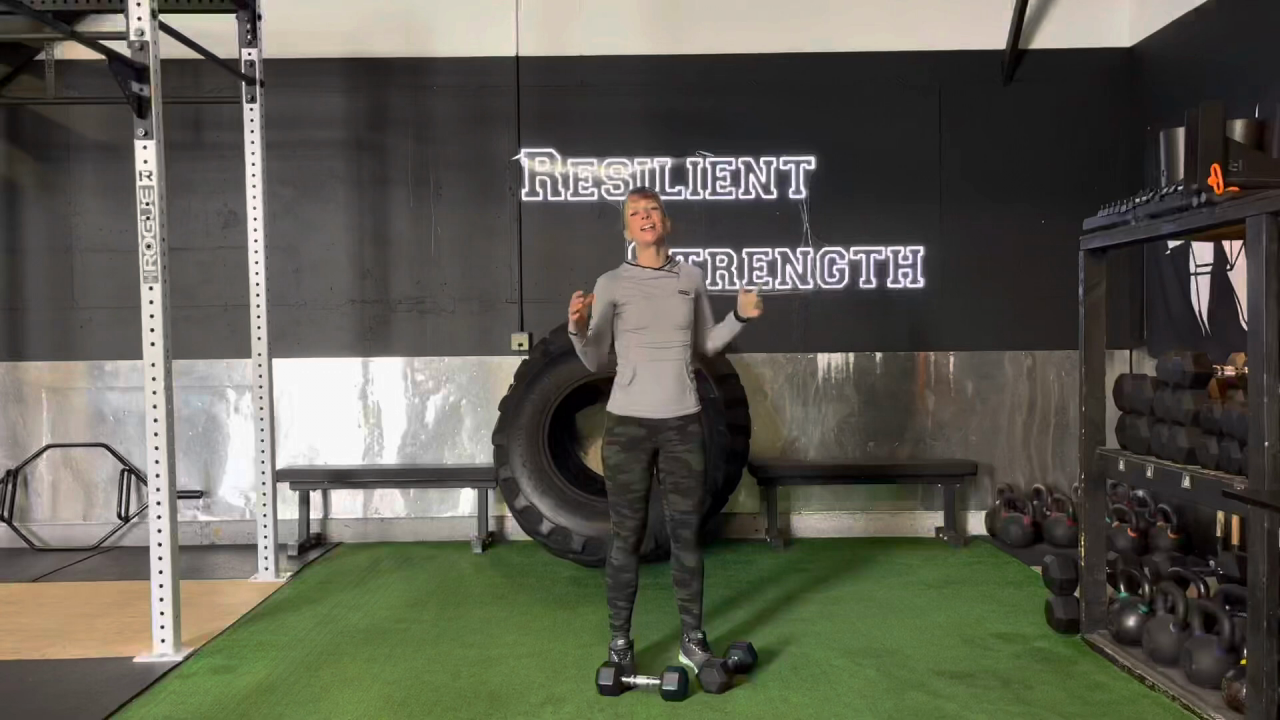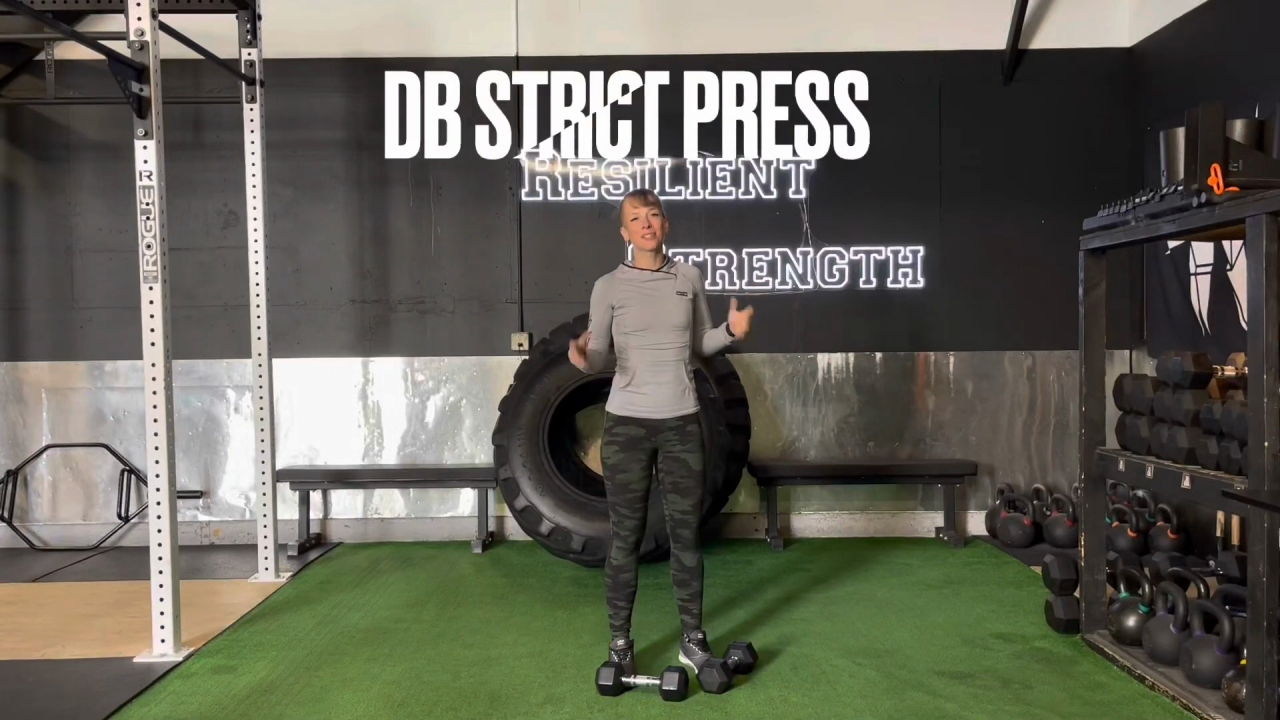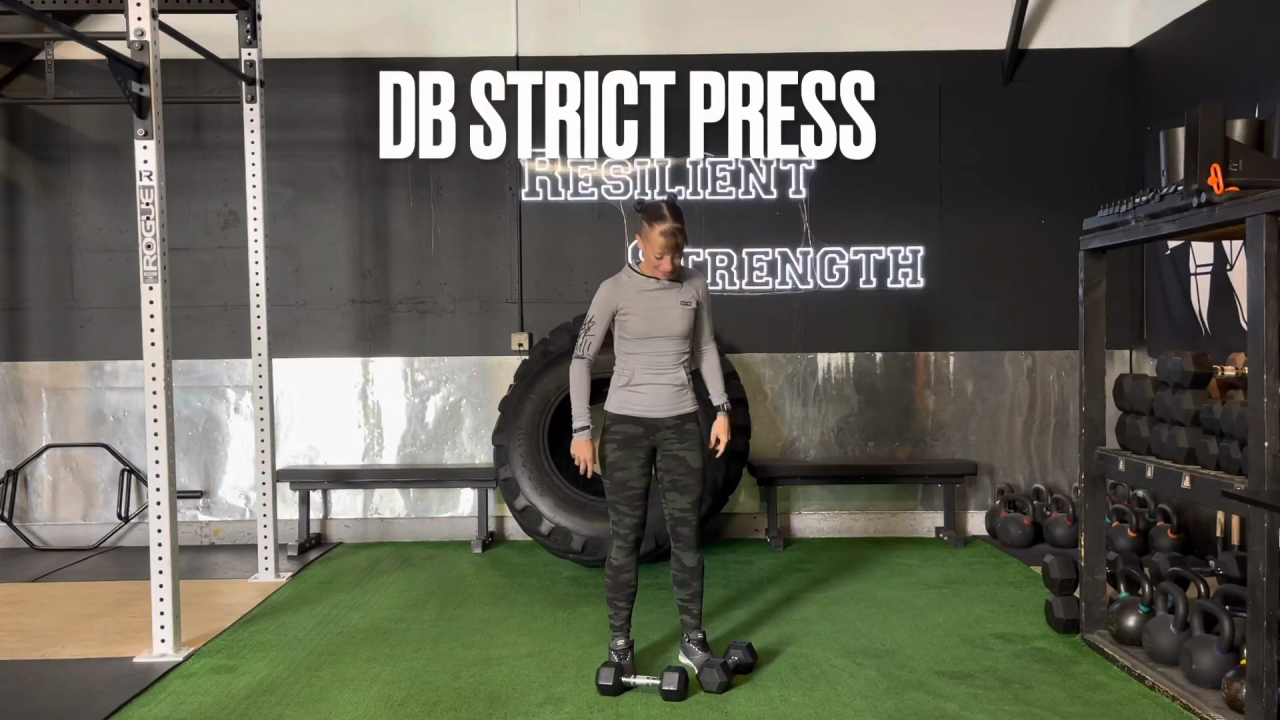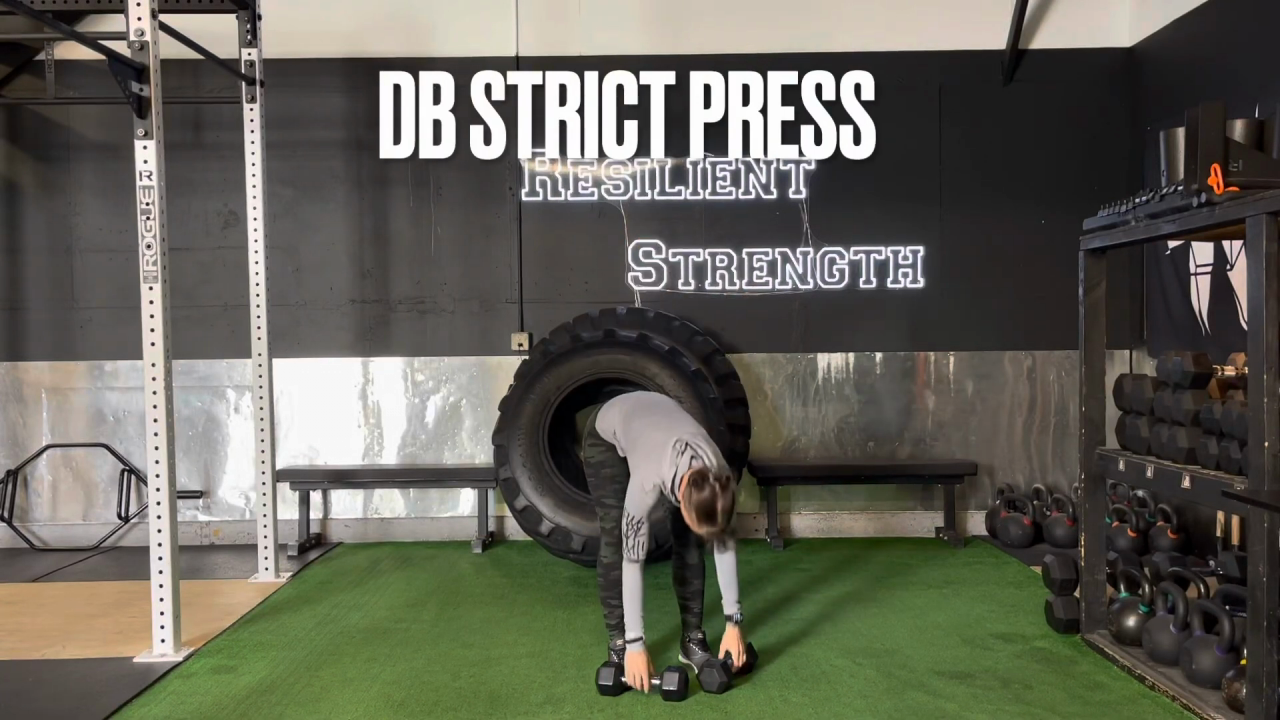
dt=0.7s
person 1, frame 1
left shoulder: (691, 277)
right shoulder: (610, 283)
left elbow: (706, 344)
right elbow: (595, 360)
left wrist: (740, 316)
right wrist: (578, 327)
left hip: (682, 422)
right hip: (628, 422)
left knee: (686, 533)
right knee: (626, 536)
left ankle: (692, 637)
right ankle: (619, 640)
person 1, frame 2
left shoulder: (689, 277)
right shoulder: (609, 286)
right elbow: (601, 358)
left wrist: (731, 331)
right wrist: (583, 354)
left hip: (681, 423)
right hip: (627, 423)
left knee: (686, 532)
right knee: (626, 536)
left ankle: (693, 636)
right ankle: (620, 640)
person 1, frame 3
left shoulder: (694, 285)
right shoulder: (615, 289)
left elbow: (705, 351)
right elbow: (582, 359)
left wrist: (722, 409)
right wrist: (581, 429)
left hip: (681, 424)
right hip: (625, 424)
left knee: (686, 532)
right knee: (626, 535)
left ankle: (693, 637)
right ankle: (620, 641)
person 1, frame 4
left shoulder: (718, 480)
right shoulder: (649, 480)
left elbow: (726, 548)
right elbow: (632, 560)
left wrist: (733, 621)
right wrist: (634, 643)
left hip: (659, 416)
right hip: (608, 435)
left knee: (687, 540)
right knee: (614, 536)
left ankle: (693, 637)
right ankle: (618, 645)
